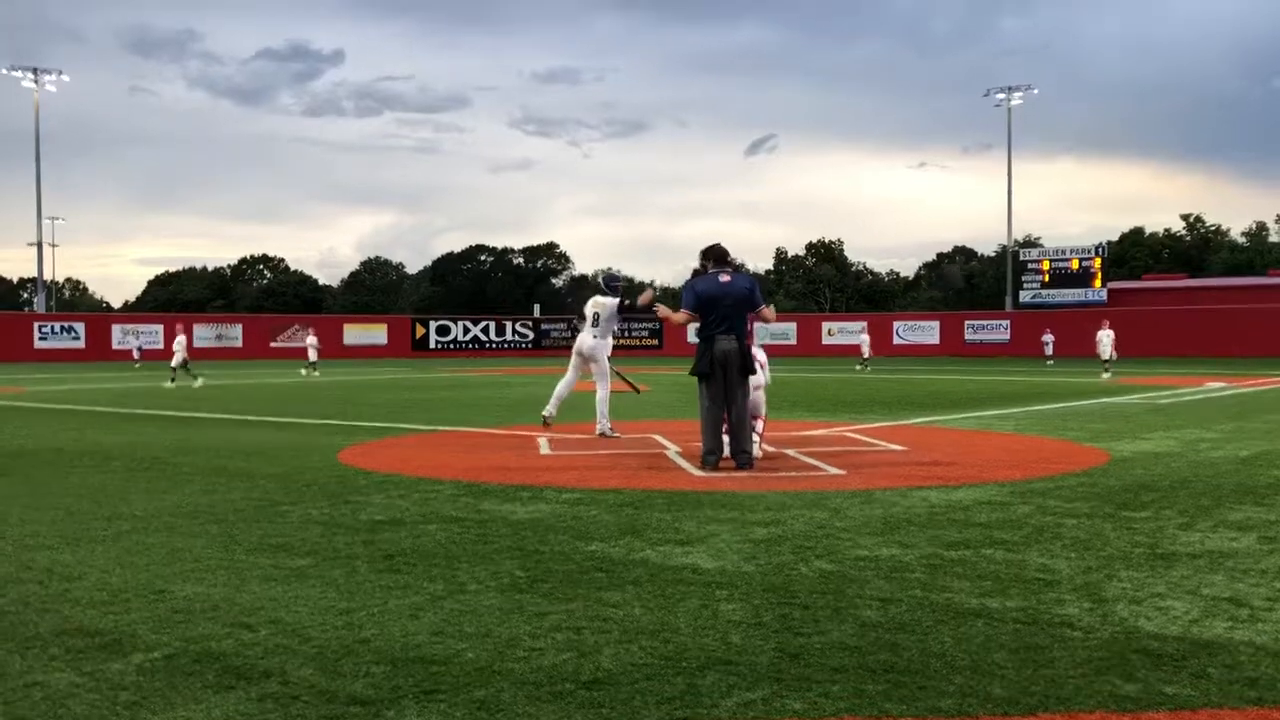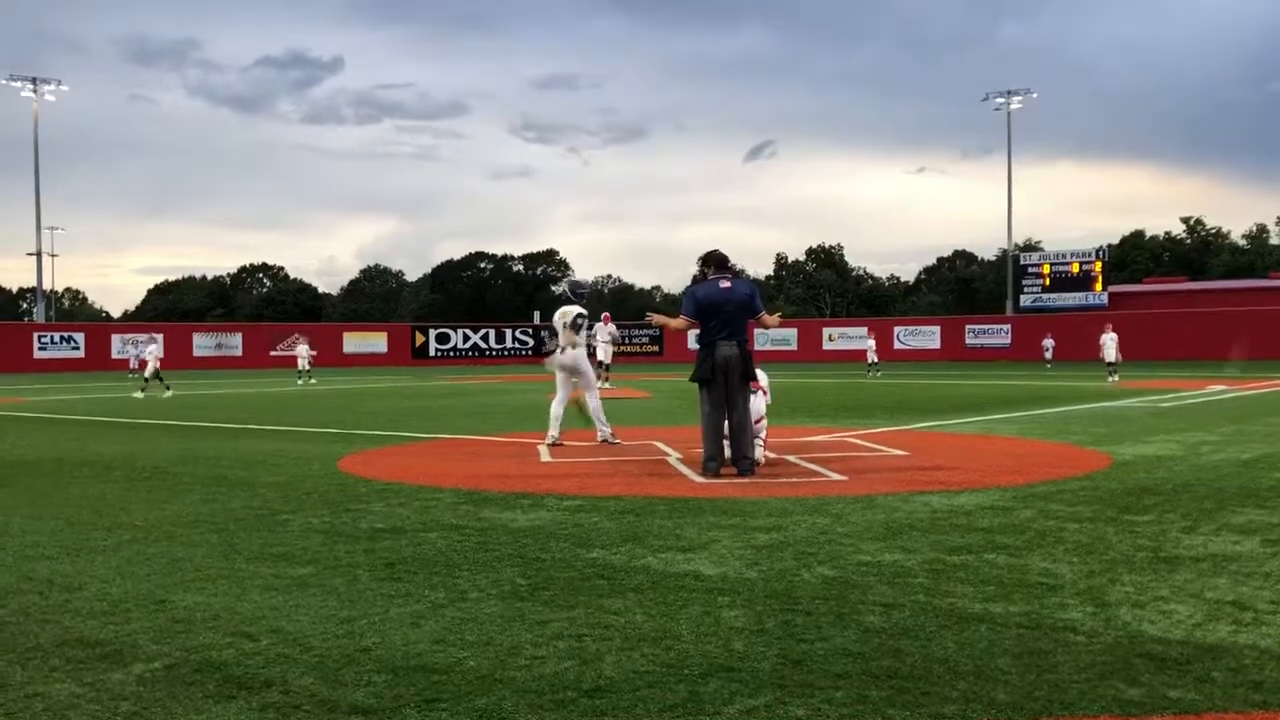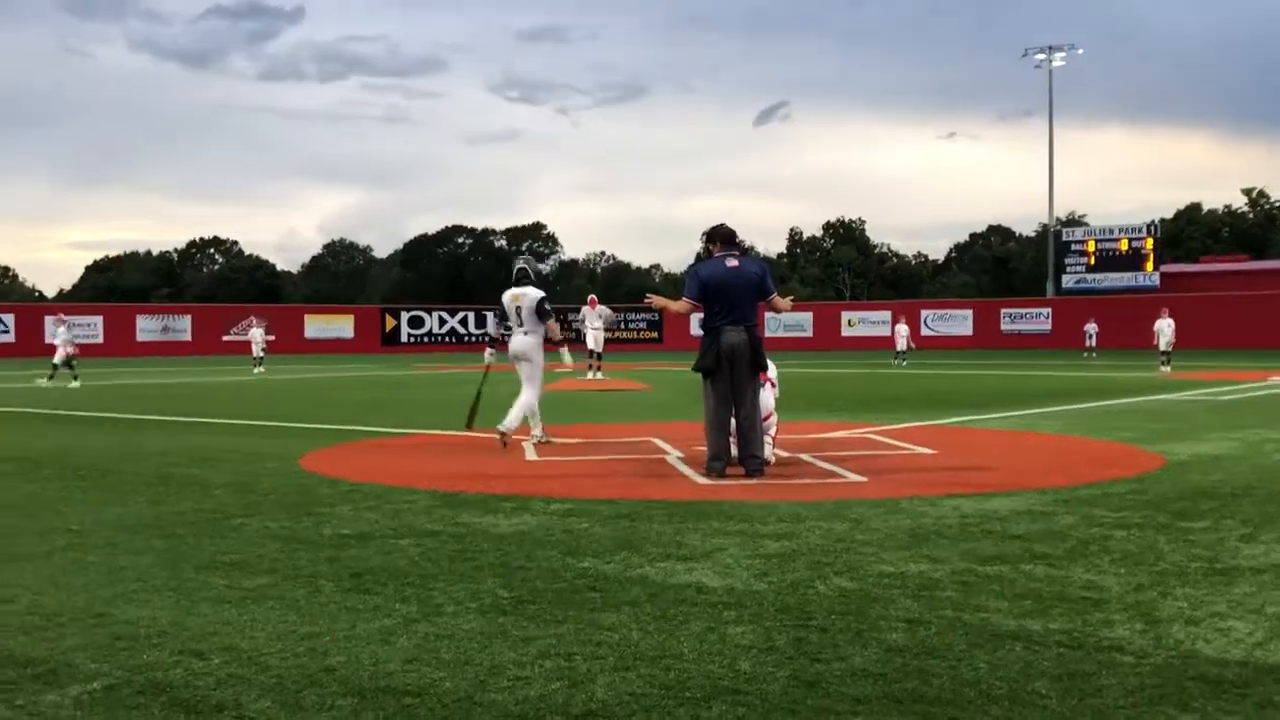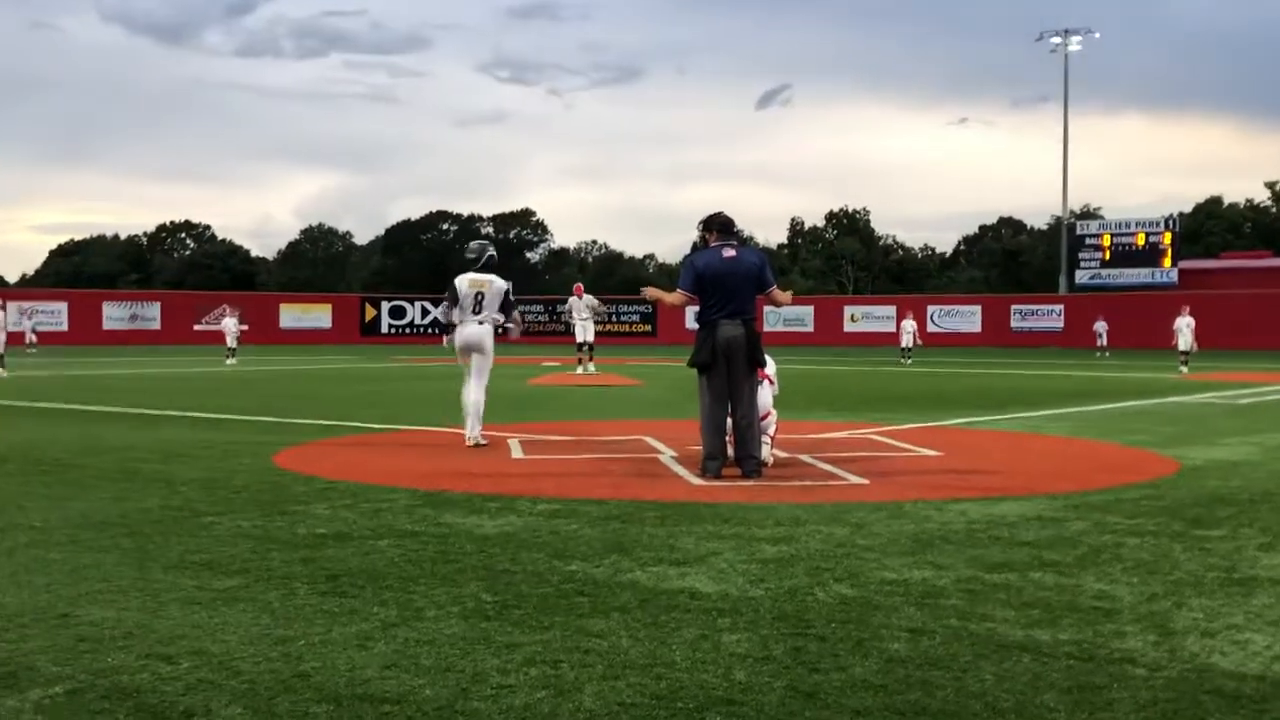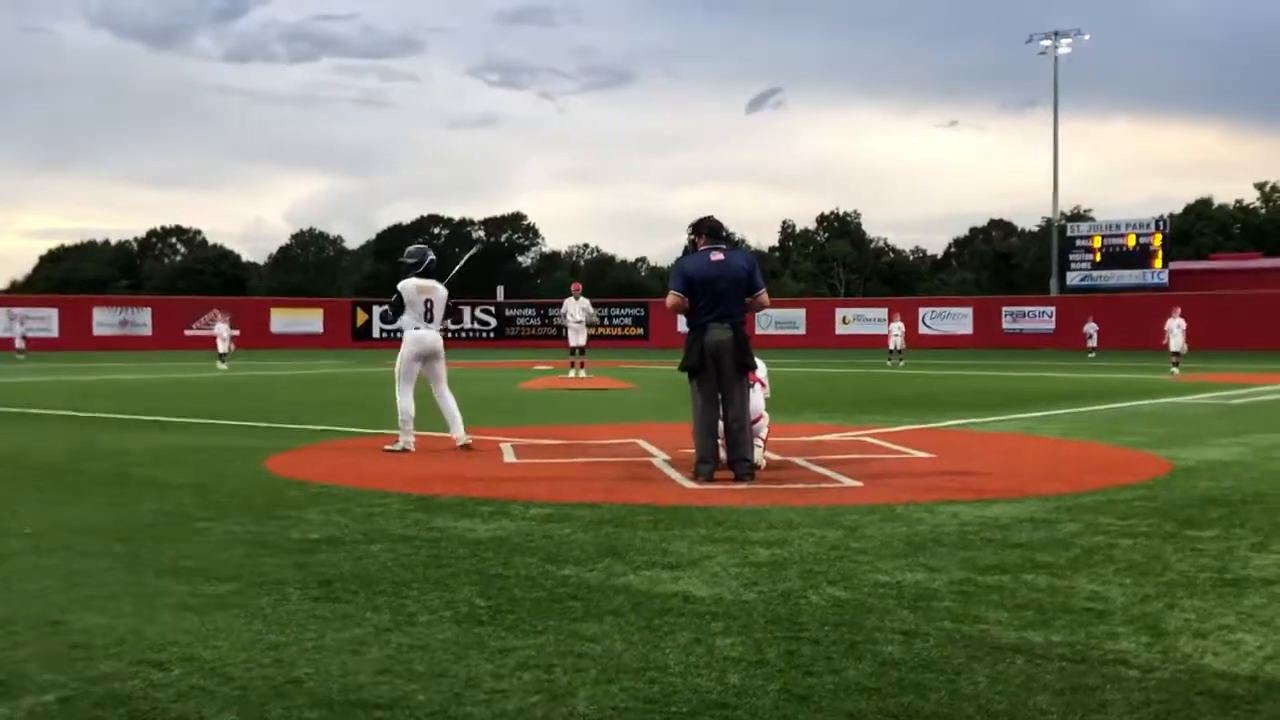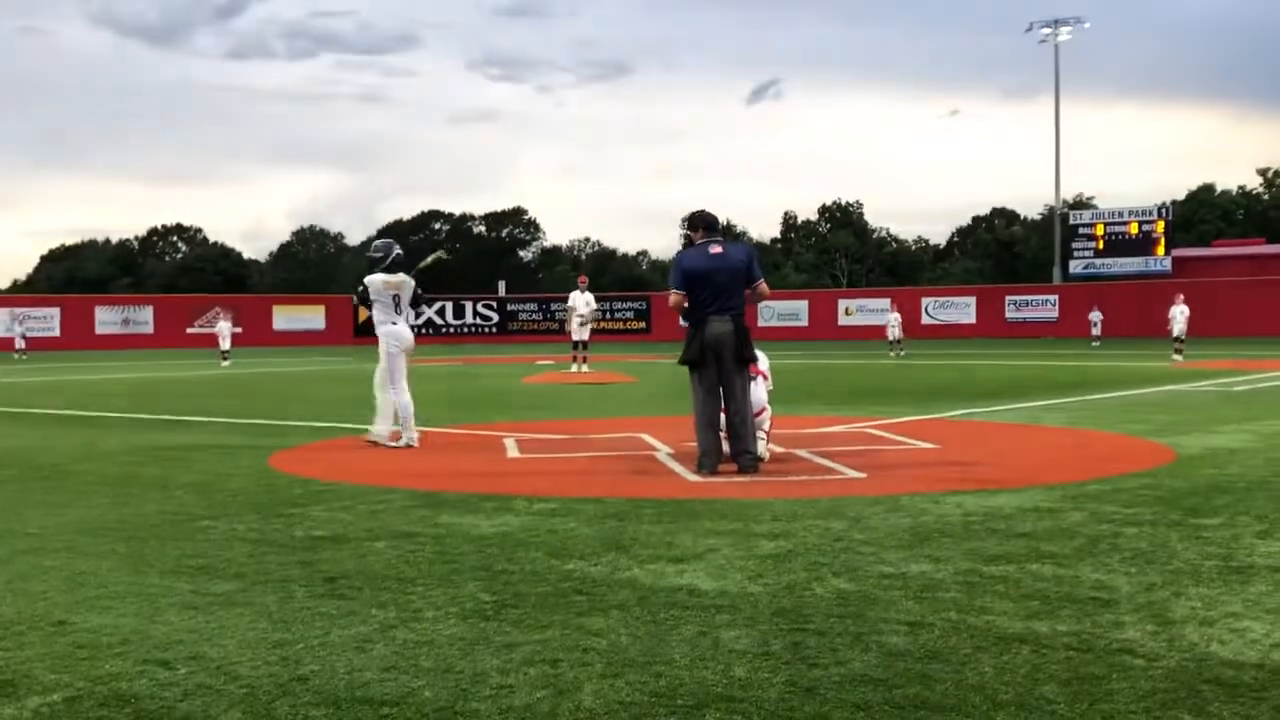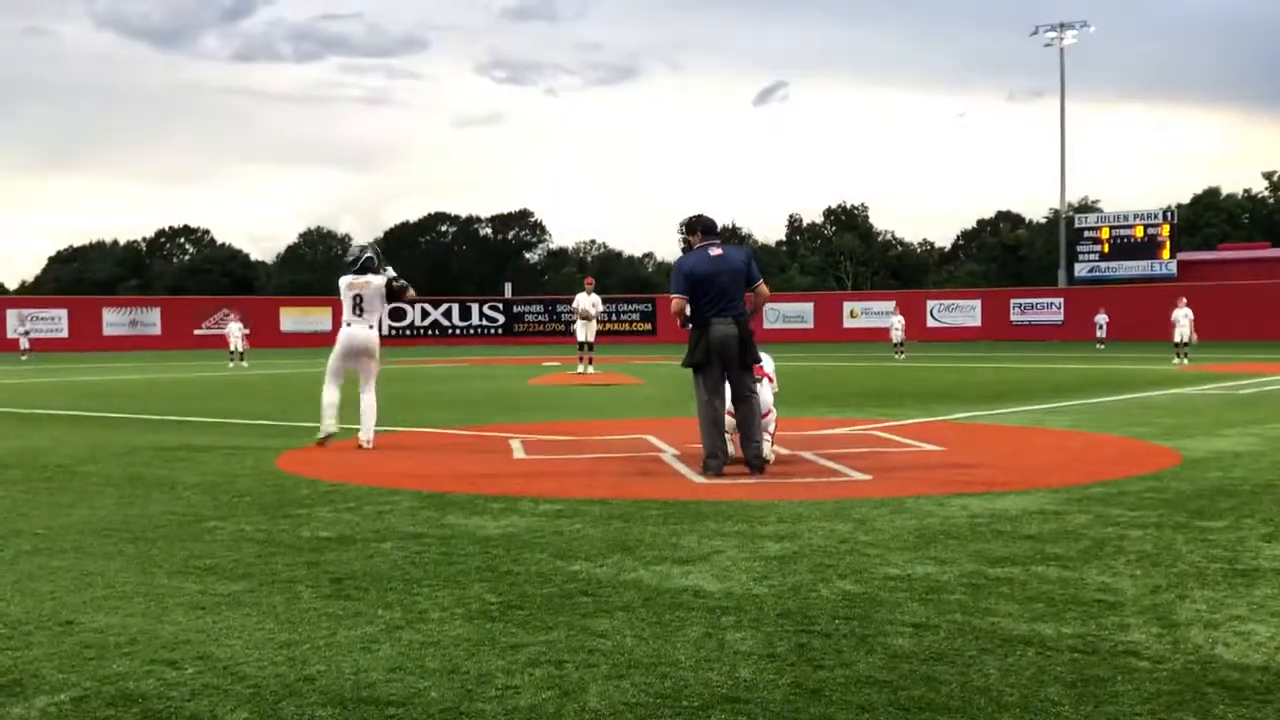
dt=0.4s
person 1, frame 1
left shoulder: (696, 284)
right shoulder: (747, 281)
left elbow: (683, 318)
right elbow: (765, 316)
left wrist: (666, 313)
right wrist: (771, 314)
left hip: (711, 349)
right hip: (737, 347)
left knee: (711, 404)
right knee: (739, 404)
left ankle: (711, 457)
right ankle: (743, 457)
person 1, frame 2
left shoulder: (697, 291)
right shoulder: (748, 287)
left elbow: (682, 325)
right elbow: (765, 322)
left wrist: (663, 320)
right wrist: (774, 320)
left hip: (711, 355)
right hip: (738, 354)
left knee: (712, 411)
right knee: (740, 410)
left ankle: (712, 464)
right ankle: (745, 463)
person 1, frame 3
left shoulder: (701, 269)
right shoulder: (757, 266)
left elbow: (685, 308)
right elbow: (776, 305)
left wrist: (663, 303)
right wrist: (786, 304)
left hip: (717, 342)
right hip: (747, 340)
left knee: (717, 404)
right knee: (749, 403)
left ankle: (717, 463)
right ankle: (754, 462)
person 1, frame 4
left shoulder: (697, 260)
right shoulder: (756, 257)
left elbow: (680, 300)
right elbow: (776, 298)
left wrist: (658, 294)
right wrist: (787, 299)
left hip: (712, 336)
right hip: (744, 335)
left knee: (713, 402)
right knee: (746, 402)
left ankle: (712, 464)
right ankle: (750, 464)
person 1, frame 5
left shoulder: (687, 264)
right shoulder: (745, 259)
left elbow: (673, 302)
right elbow: (763, 301)
left wrist: (690, 311)
left hip: (702, 340)
right hip: (734, 338)
left knee: (704, 406)
right knee: (737, 405)
left ankle: (705, 468)
right ankle: (743, 467)
person 1, frame 6
left shoulder: (685, 258)
right shoulder: (743, 252)
left elbow: (675, 302)
right elbow: (762, 292)
left wrist: (687, 312)
left hip: (702, 333)
right hip: (734, 331)
left knee: (706, 399)
right knee: (739, 398)
left ankle: (709, 461)
right ankle: (747, 459)
person 1, frame 7
left shoulder: (686, 263)
right shoulder: (742, 254)
left elbow: (677, 307)
right elbow: (763, 293)
left wrist: (684, 320)
left hip: (706, 335)
right hip: (737, 332)
left knee: (710, 400)
right knee: (746, 396)
left ankle: (714, 462)
right ankle: (755, 457)
person 2, frame 1
left shoulder: (592, 301)
right shoulder: (615, 304)
left elbow: (582, 322)
right elbow: (638, 303)
left hip: (581, 341)
right hip: (597, 345)
left knee: (569, 378)
right knee: (603, 386)
left ankle: (550, 411)
right ankle: (603, 427)
person 2, frame 2
left shoulder: (558, 313)
right shoulder: (580, 312)
left elbow: (556, 338)
right elbow: (571, 333)
left wrist: (556, 354)
right wrist: (559, 352)
left hip: (561, 356)
right hip: (577, 354)
left knee: (561, 396)
right knee: (592, 394)
left ankle: (552, 435)
right ankle: (604, 433)
person 2, frame 3
left shoulder: (506, 295)
right shoulder: (537, 295)
left elbow: (498, 323)
right elbow: (549, 323)
left wrist: (491, 347)
right wrist: (560, 344)
left hip: (514, 343)
right hip: (532, 343)
left knee: (528, 388)
right knee: (531, 391)
left ankle: (536, 432)
right ankle: (508, 426)
person 2, frame 4
left shoulder: (460, 280)
right shoulder: (501, 284)
left elbow: (449, 309)
right elbow: (513, 314)
left wrist: (449, 331)
right wrist: (516, 327)
left hip: (463, 332)
right hip: (484, 333)
left knee: (469, 382)
right knee: (479, 384)
left ankle: (472, 427)
right ankle: (473, 435)
person 2, frame 5
left shoulder: (405, 286)
right shoulder: (442, 289)
left elbow: (391, 318)
left hip: (413, 339)
right hip: (435, 339)
left knee: (404, 390)
right knee: (443, 391)
left ankle: (406, 440)
right ankle: (460, 436)
person 2, frame 6
left shoulder: (372, 280)
right shoulder: (408, 281)
left elbow: (359, 299)
right elbow: (420, 307)
left hip: (390, 335)
right hip: (406, 333)
left knee: (397, 387)
right knee: (382, 384)
left ankle: (409, 435)
right ankle: (381, 432)
person 2, frame 7
left shoulder: (344, 281)
right shoulder: (381, 281)
right elbow: (409, 294)
right wrist: (394, 277)
left hip: (347, 334)
right hip: (371, 336)
left knee: (332, 383)
right knee: (368, 389)
left ankle: (329, 425)
right ankle: (367, 437)
